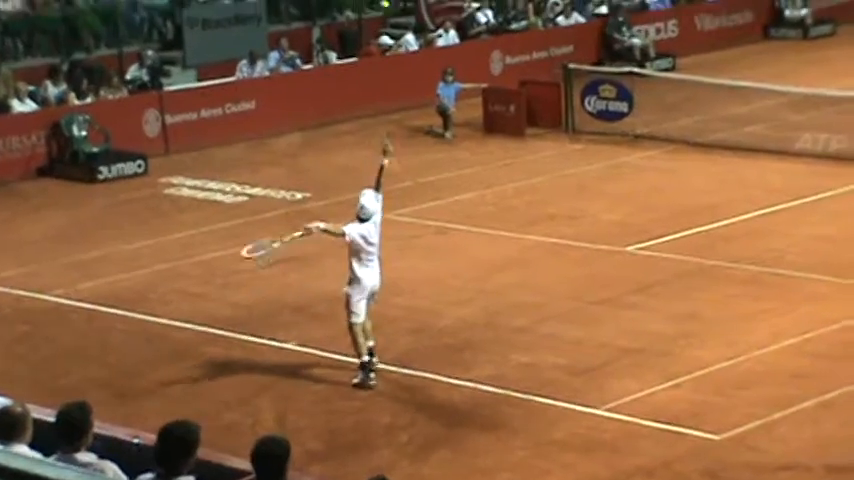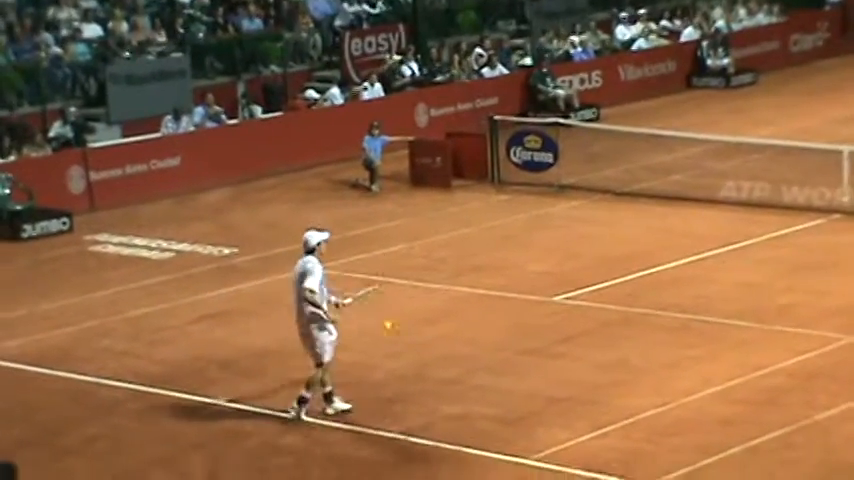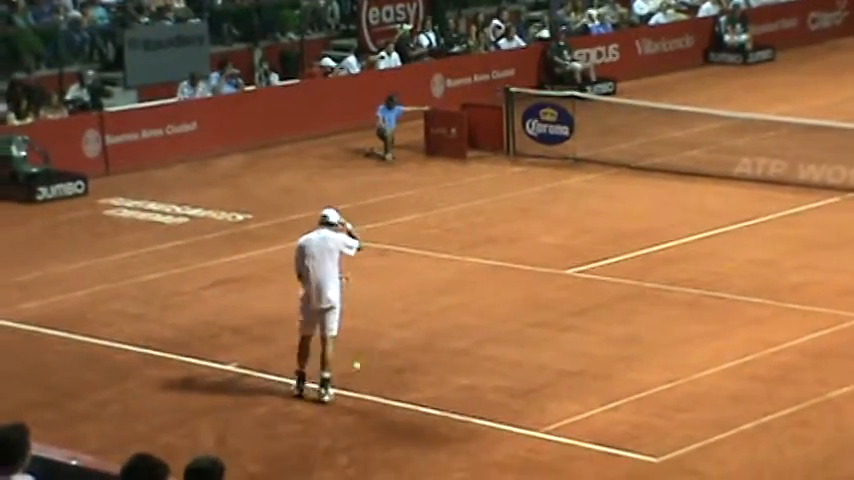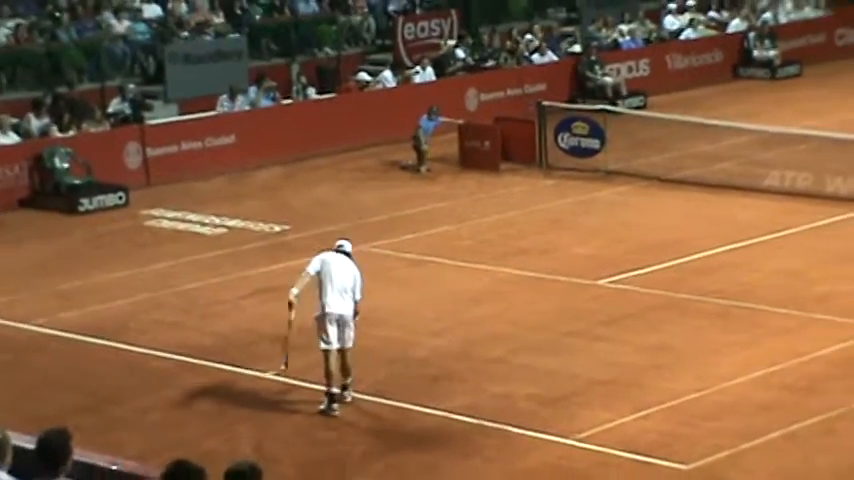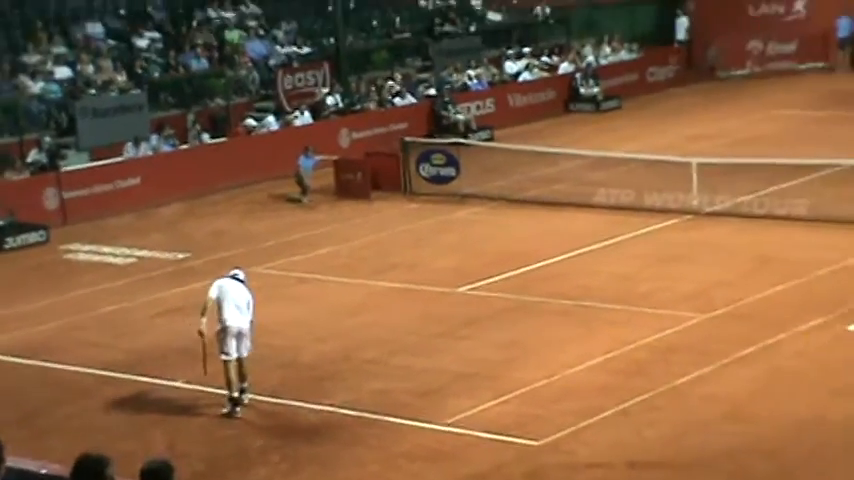
dt=1s
person 1, frame 1
left shoulder: (355, 229)
right shoulder: (376, 218)
left elbow: (340, 230)
right elbow: (377, 190)
left wrist: (320, 226)
right wrist: (384, 161)
left hip: (360, 282)
right hip: (374, 279)
left knee: (355, 326)
right knee: (364, 320)
left ankle: (366, 372)
right ankle: (370, 360)
person 1, frame 2
left shoulder: (304, 264)
right shoulder: (314, 266)
right elbow: (307, 293)
left wrist: (337, 300)
right wrist: (325, 311)
left hip: (305, 320)
right hip: (316, 322)
left knee: (320, 361)
right knee: (323, 364)
left ankle: (330, 401)
right ankle: (300, 404)
person 1, frame 3
left shoulder: (303, 242)
right shoulder: (337, 239)
left elbow: (299, 275)
right elbow: (358, 245)
right wrist: (347, 226)
left hip: (309, 298)
right hip: (330, 298)
left knee: (305, 338)
right knee: (327, 341)
left ankle: (300, 382)
right ankle: (324, 387)
person 1, frame 4
left shoulder: (324, 257)
right shoulder: (354, 268)
left elbow: (308, 274)
right elbow: (357, 303)
left wrist: (294, 292)
right wrist: (354, 318)
left hip: (328, 310)
right hip: (347, 311)
left knee: (330, 354)
right knee: (345, 352)
left ankle: (332, 401)
right ankle: (346, 391)
person 1, frame 5
left shoulder: (220, 283)
right shoulder: (246, 291)
left elbow: (209, 300)
left wrist: (203, 320)
right wrist: (249, 339)
left hip: (228, 325)
right hip: (244, 325)
left knee: (229, 363)
right knee: (242, 359)
